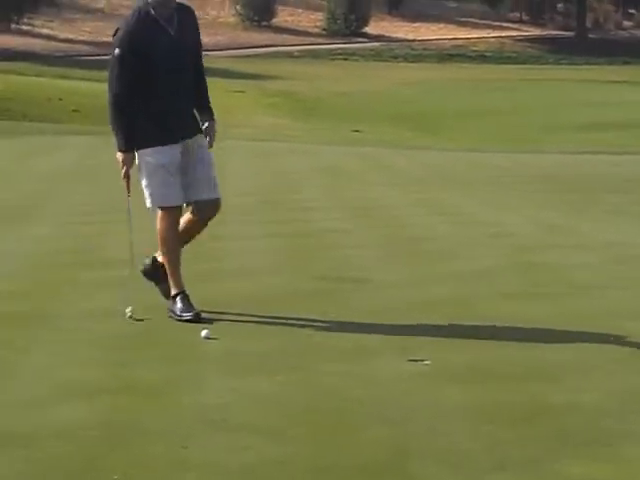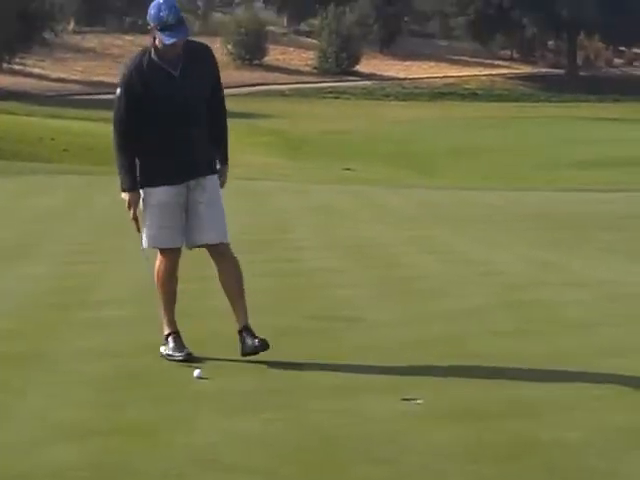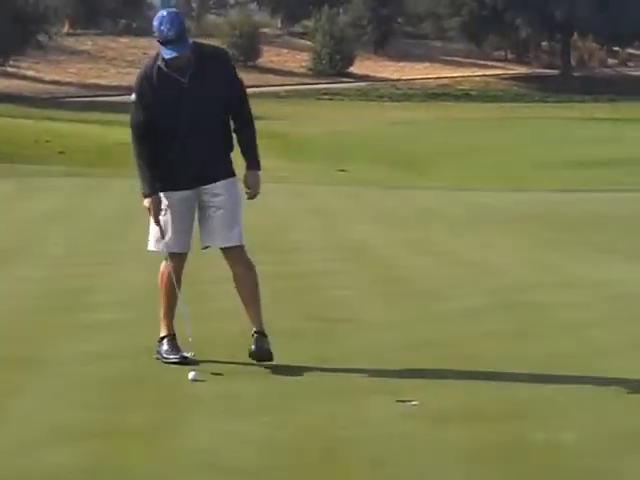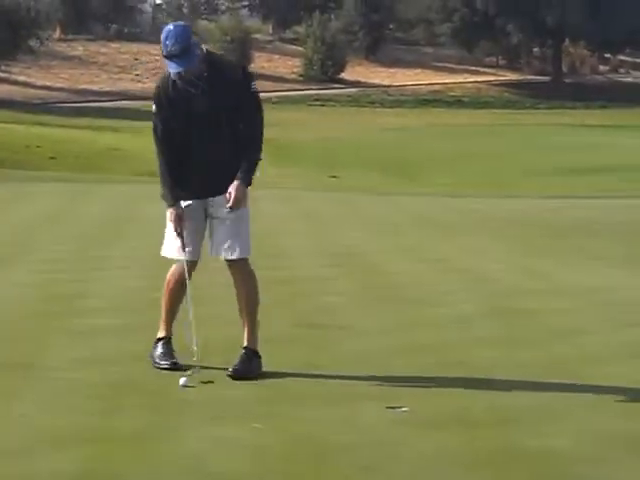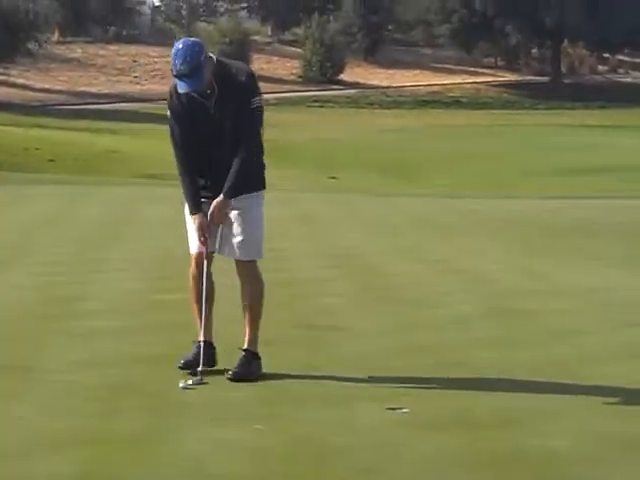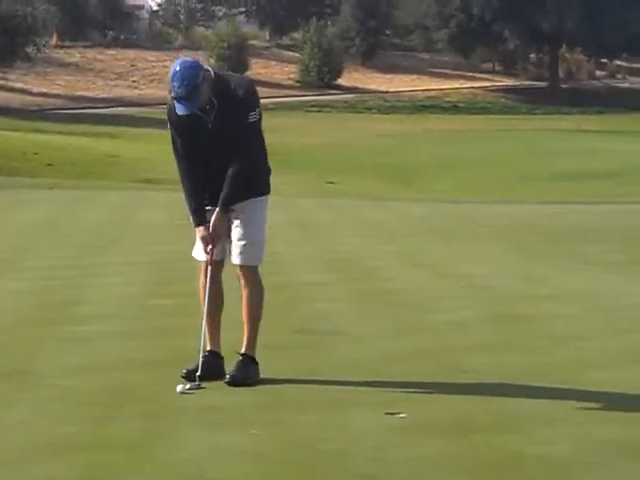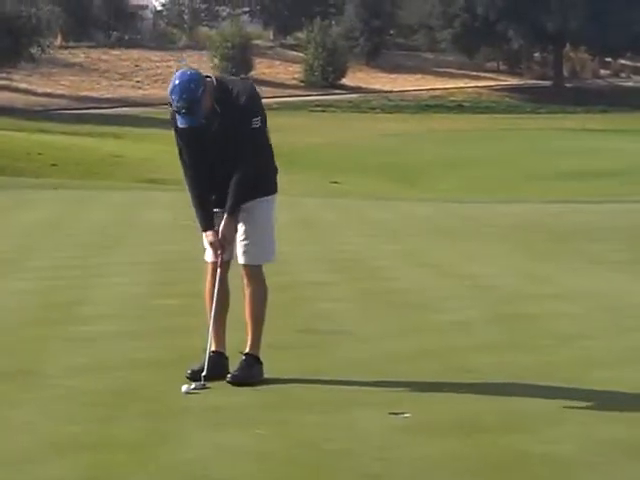
dt=0.2s
person 1, frame 1
right shoulder: (132, 31)
right elbow: (119, 93)
left wrist: (206, 116)
right wrist: (124, 146)
left hip: (188, 130)
right hip: (152, 137)
left knee: (208, 206)
right knee: (169, 209)
left ankle: (159, 262)
right ankle: (176, 293)
person 1, frame 2
left shoulder: (203, 56)
right shoulder: (136, 72)
left elbow: (216, 109)
right elbow: (123, 131)
left wrist: (222, 160)
right wrist: (128, 185)
left hip: (202, 170)
right hip: (158, 178)
left knee: (219, 249)
right knee: (168, 251)
left ankle: (245, 328)
right ankle: (170, 334)
person 1, frame 3
left shoulder: (218, 61)
right shoulder: (149, 79)
left elbow: (242, 113)
right elbow: (141, 137)
left wrist: (252, 165)
right wrist: (149, 190)
left hip: (219, 176)
right hip: (173, 182)
left knee: (235, 251)
right knee: (175, 257)
left ankle: (259, 333)
right ankle: (166, 337)
person 1, frame 4
left shoulder: (233, 74)
right shoulder: (166, 89)
left elbow: (253, 129)
right elbow: (165, 148)
left wrist: (243, 179)
right wrist: (172, 200)
left hip: (228, 186)
right hip: (188, 189)
left knee: (238, 263)
right knee: (183, 264)
left ankle: (251, 349)
right ankle: (163, 339)
person 1, frame 5
left shoulder: (243, 81)
right shoulder: (178, 95)
left elbow: (248, 144)
right elbow: (183, 154)
left wrist: (225, 195)
right wrist: (194, 207)
left hip: (241, 187)
right hip: (202, 188)
left knee: (246, 264)
right knee: (200, 259)
left ankle: (251, 352)
right ankle: (206, 343)
person 1, frame 6
left shoulder: (241, 93)
right shoulder: (177, 109)
left elbow: (244, 158)
right elbow: (187, 166)
left wrist: (223, 210)
right wrist: (199, 219)
left hip: (247, 191)
right hip: (206, 195)
left knee: (246, 269)
right knee: (209, 269)
left ankle: (248, 357)
right ankle: (213, 354)
person 1, frame 7
left shoulder: (244, 98)
right shoulder: (180, 114)
left elbow: (248, 163)
right elbow: (193, 171)
left wrist: (231, 215)
right wrist: (207, 223)
left hip: (253, 191)
right hip: (214, 195)
left knee: (251, 269)
right knee: (215, 268)
left ankle: (252, 357)
right ankle: (217, 354)
